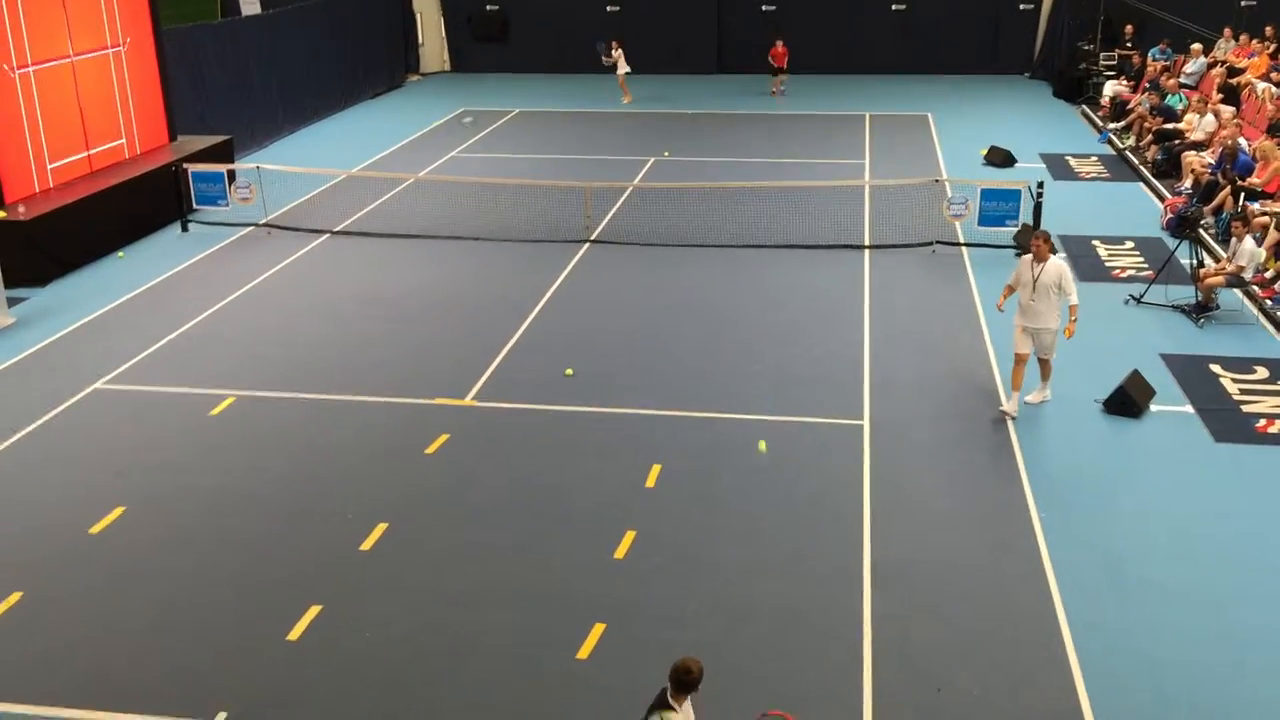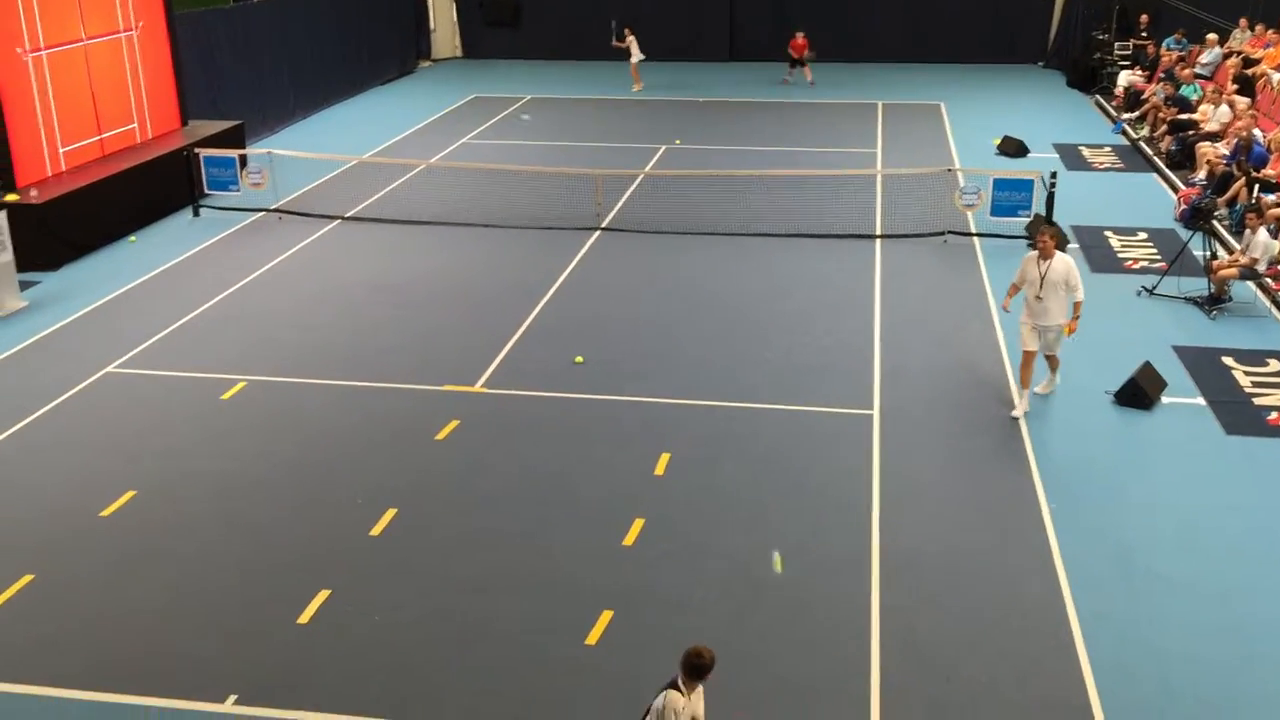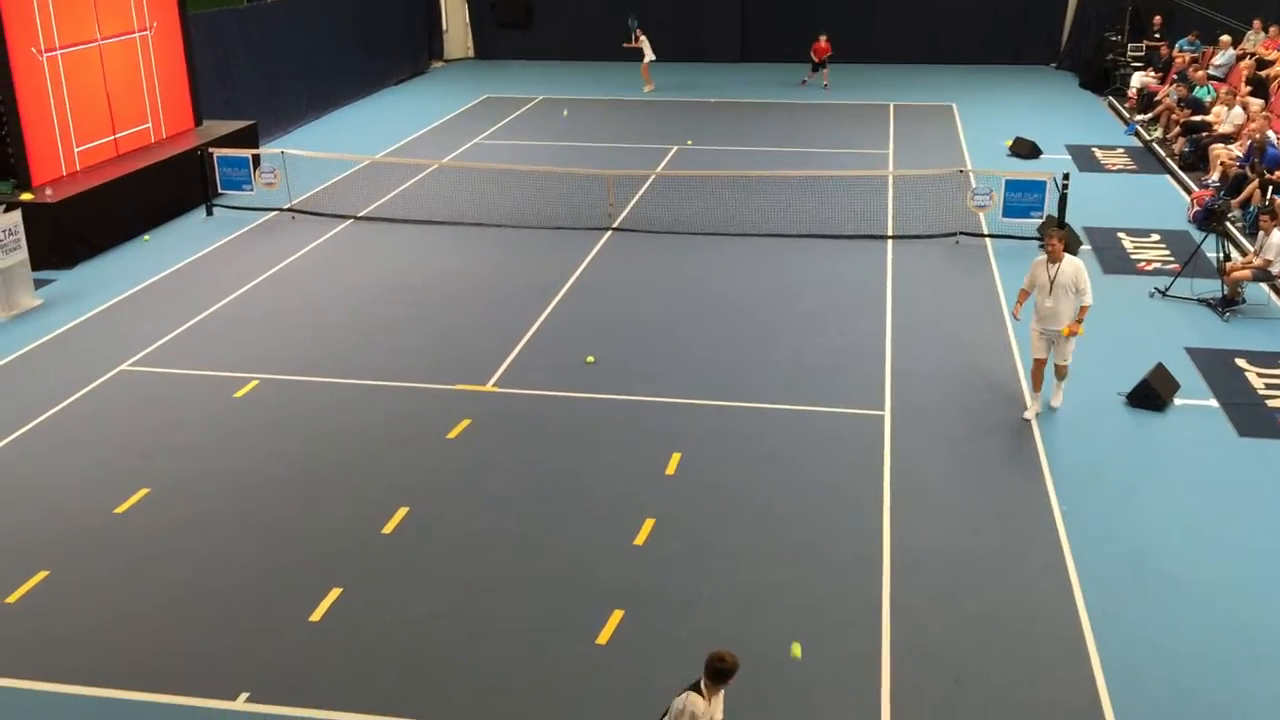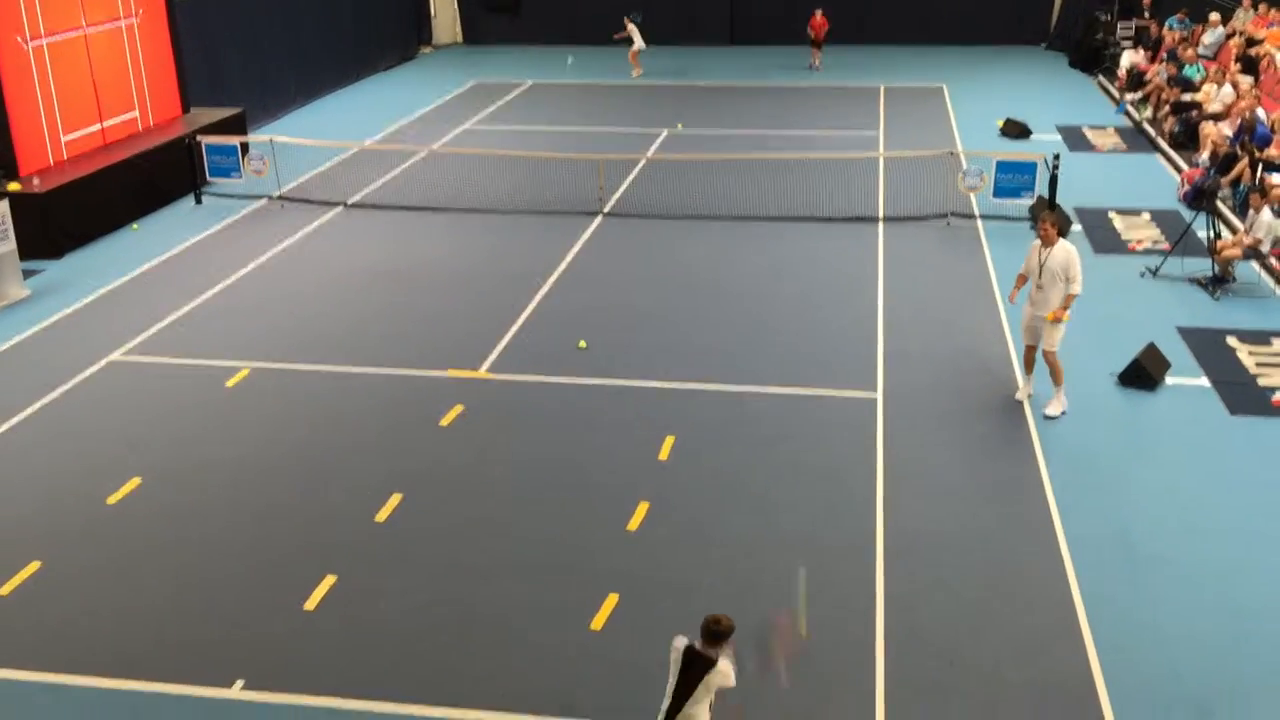
dt=0.2s
person 1, frame 1
left shoulder: (1060, 267)
right shoulder: (1024, 261)
left elbow: (1071, 295)
right elbow: (1013, 283)
left wrist: (1072, 320)
right wrist: (1003, 297)
left hip: (1047, 324)
right hip: (1023, 321)
left knee: (1044, 359)
right knee: (1020, 360)
left ankle: (1044, 391)
right ankle: (1013, 404)
person 1, frame 2
left shoulder: (1066, 263)
right shoulder: (1029, 259)
left elbow: (1077, 292)
right elbow: (1018, 282)
left wrist: (1075, 317)
right wrist: (1008, 297)
left hip: (1056, 322)
right hip: (1030, 319)
left knee: (1051, 355)
right knee: (1027, 357)
left ankle: (1053, 379)
right ankle: (1023, 401)
person 1, frame 3
left shoulder: (1076, 265)
right shoulder: (1038, 263)
left elbow: (1086, 296)
right elbow: (1027, 287)
left wrist: (1078, 321)
right wrist: (1019, 304)
left hip: (1065, 327)
right hip: (1040, 325)
left knee: (1060, 366)
right knee: (1038, 363)
left ankle: (1058, 387)
right ankle: (1035, 402)
person 1, frame 4
left shoulder: (1068, 252)
right shoulder: (1034, 247)
left elbow: (1076, 284)
right elbow: (1025, 272)
left wrist: (1064, 308)
right wrist: (1016, 289)
left hip: (1054, 313)
right hip: (1032, 310)
left knee: (1049, 354)
right knee: (1029, 348)
left ankle: (1060, 399)
right ankle: (1027, 385)
